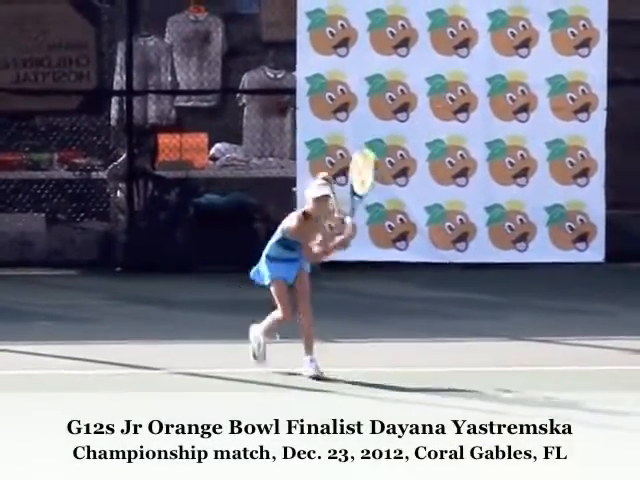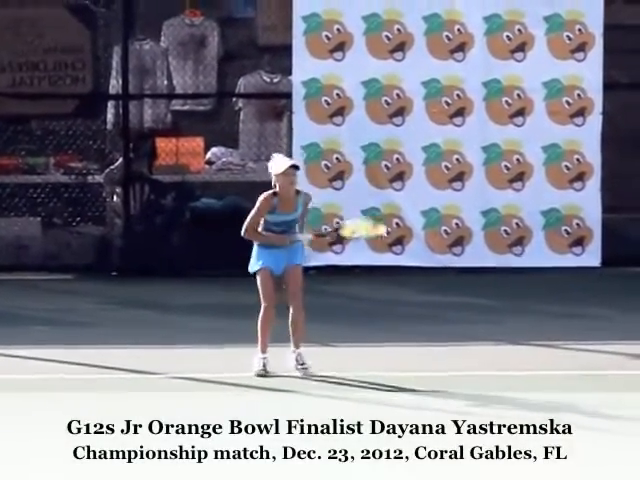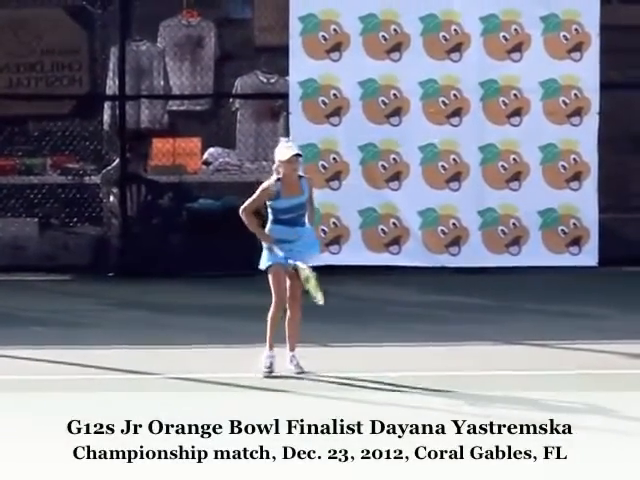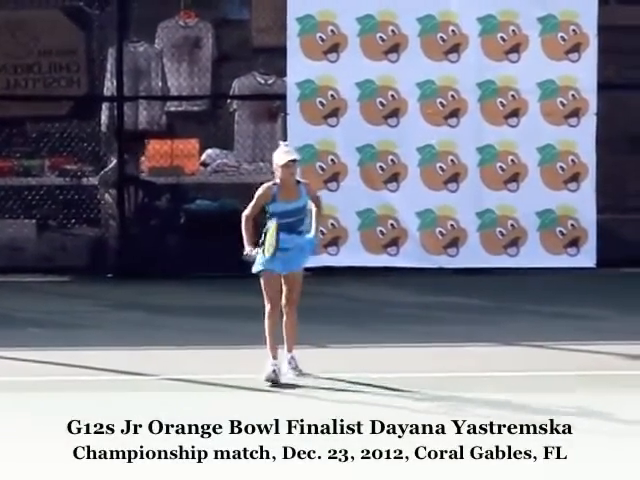
dt=0.4s
person 1, frame 1
left shoulder: (320, 215)
right shoulder: (298, 221)
right elbow: (313, 255)
left wrist: (329, 241)
right wrist: (343, 239)
left hip: (297, 261)
right hip: (275, 262)
left knee: (305, 308)
right knee: (286, 314)
left ankle: (309, 359)
right ankle: (260, 333)
person 1, frame 2
left shoulder: (303, 197)
right shoulder: (267, 199)
right elbow: (247, 232)
left wrist: (299, 235)
right wrist: (278, 239)
left hip: (291, 250)
right hip: (267, 251)
left knee: (296, 302)
right knee: (268, 305)
left ankle: (296, 353)
right ankle: (262, 357)
person 1, frame 3
left shoulder: (306, 183)
right shoulder: (271, 187)
right elbow: (245, 211)
left wrist: (309, 227)
right wrist: (263, 236)
left hip: (299, 245)
right hip: (277, 247)
left knee: (295, 301)
right knee: (279, 301)
left ankle: (292, 354)
right ankle: (269, 353)
person 1, frame 4
left shoulder: (304, 188)
right shoulder: (267, 190)
left elbow: (316, 204)
right elbow: (247, 217)
left wrist: (313, 232)
right wrist: (249, 244)
left hip: (296, 252)
right hip: (271, 253)
left knee: (290, 306)
right knee: (272, 308)
left ankle: (290, 356)
right ankle: (273, 362)
